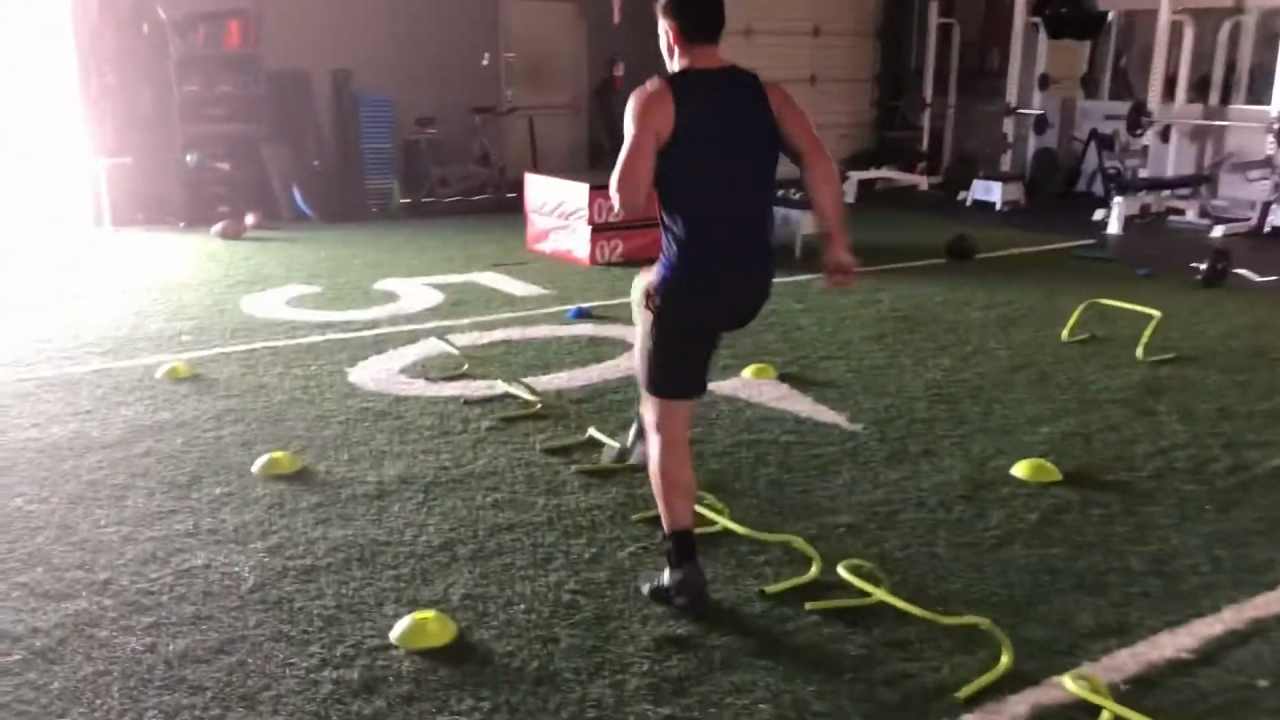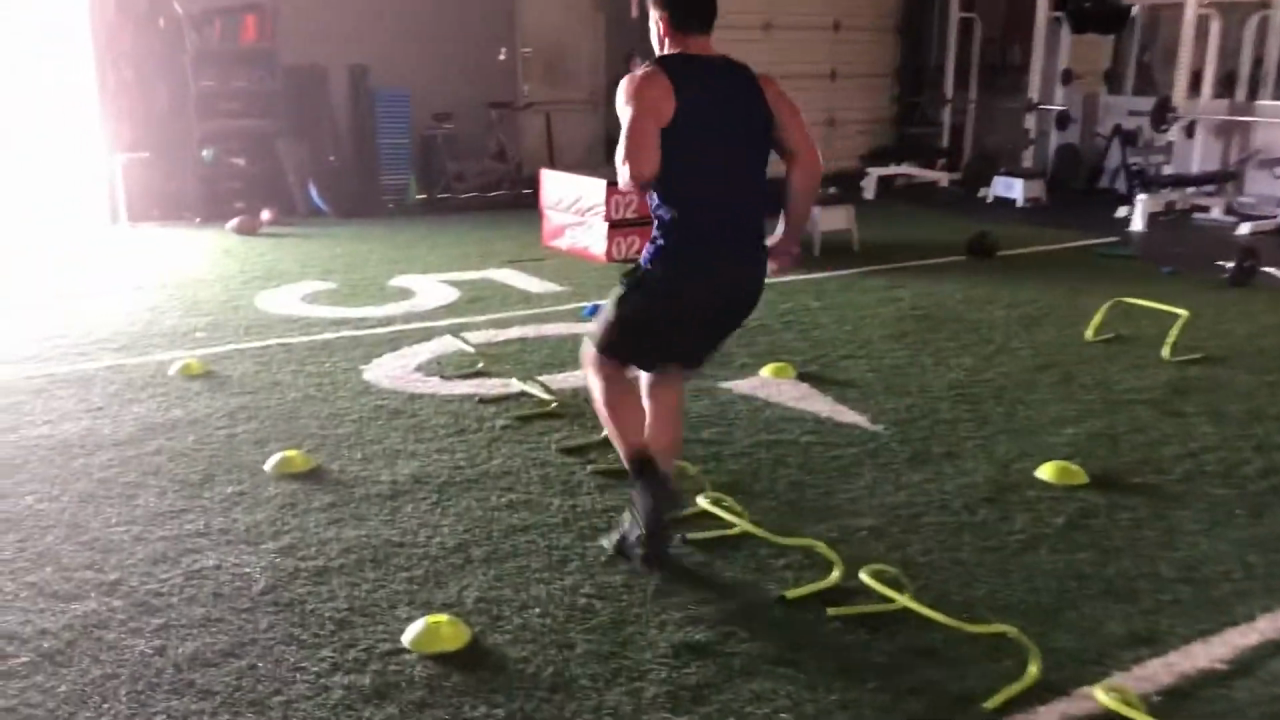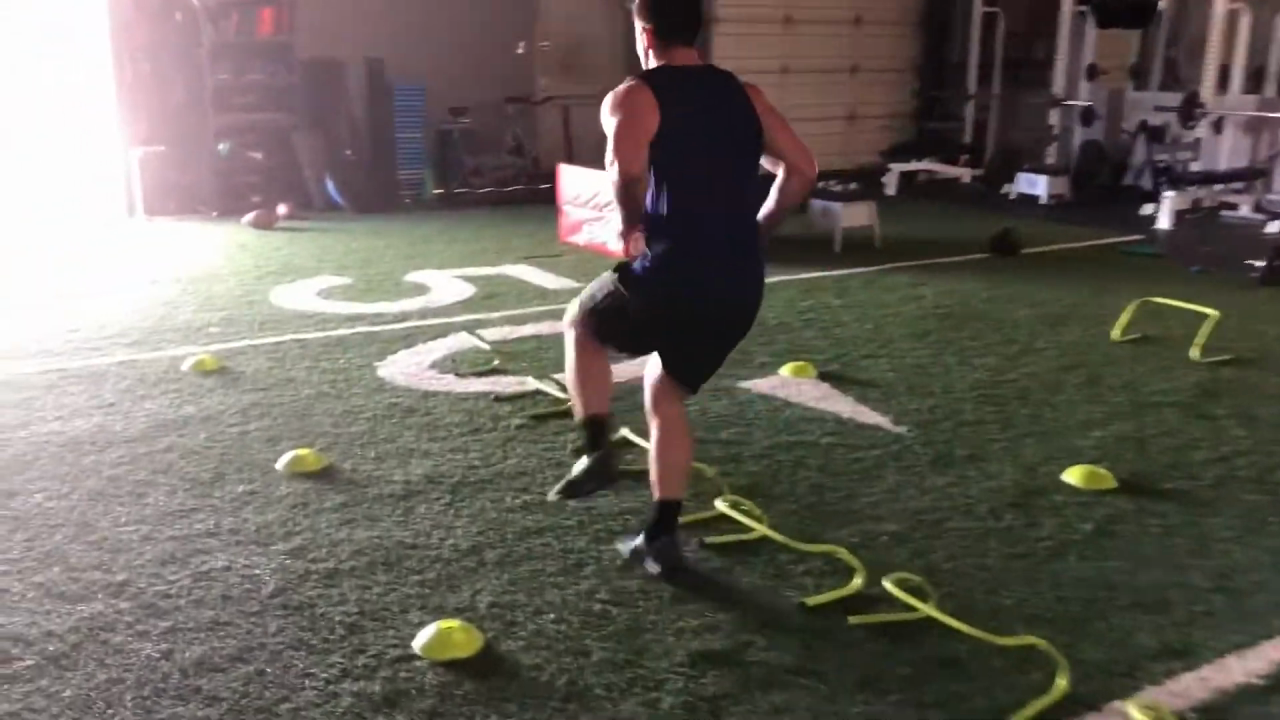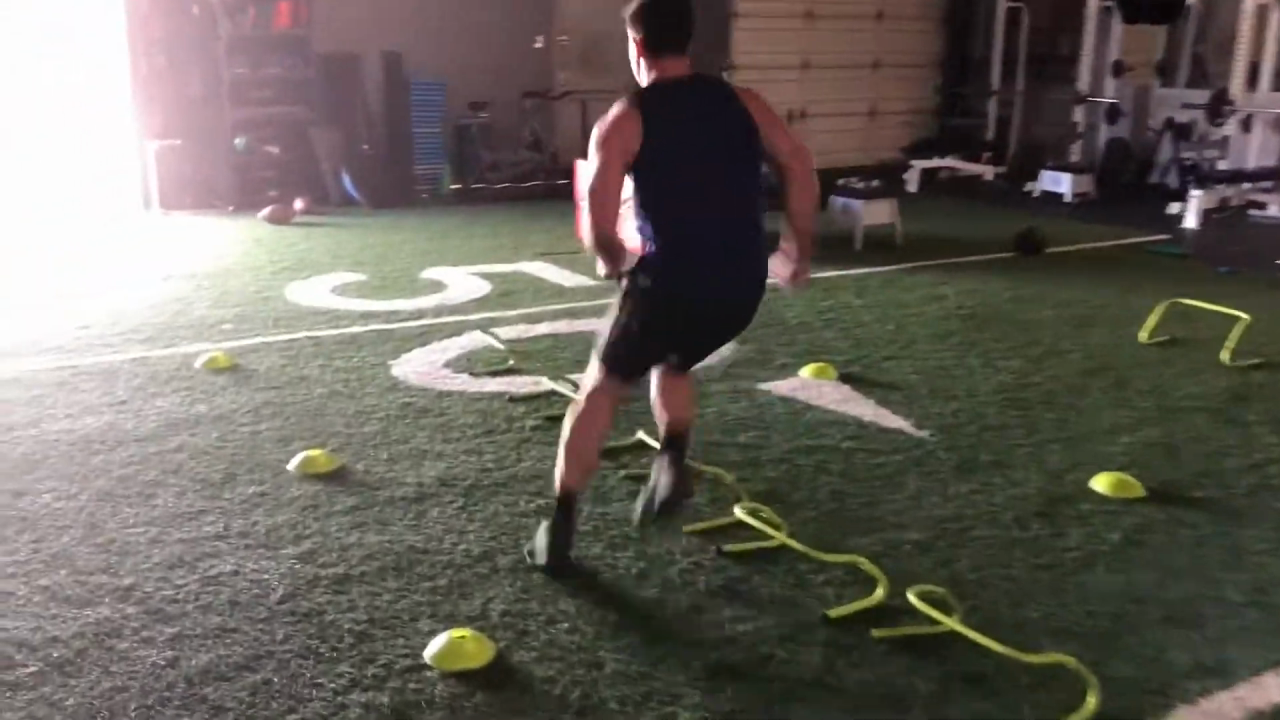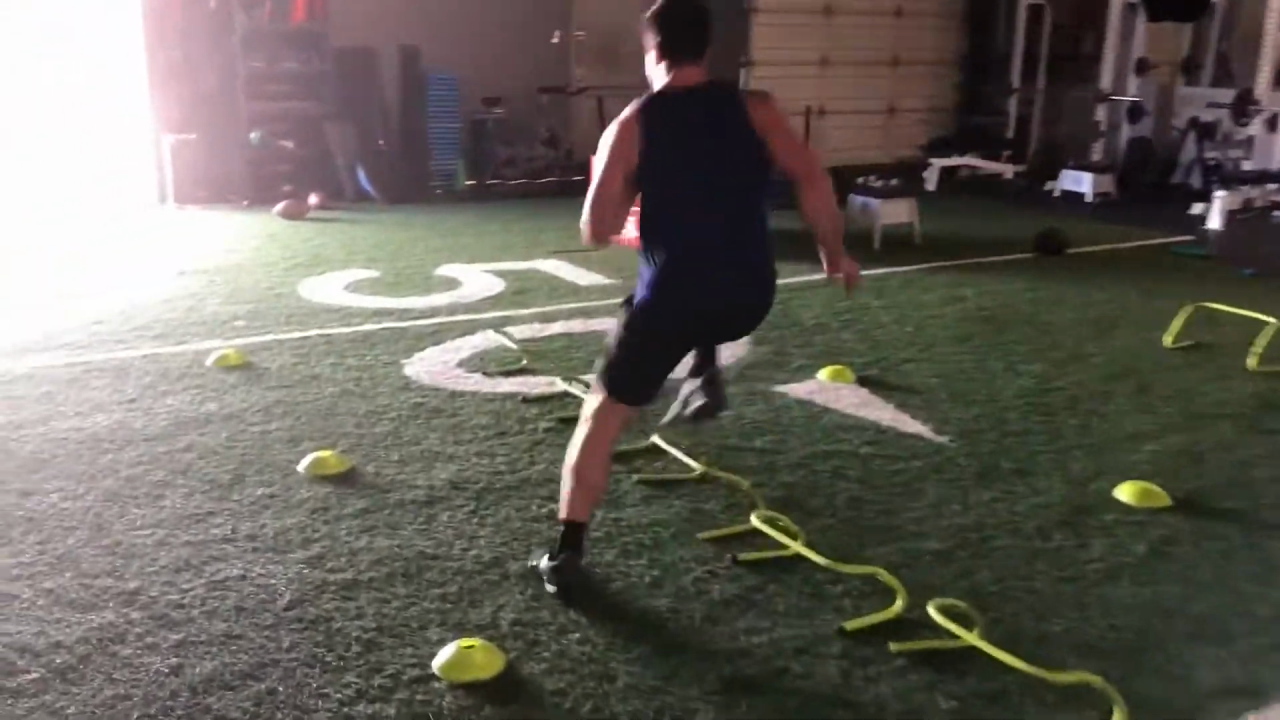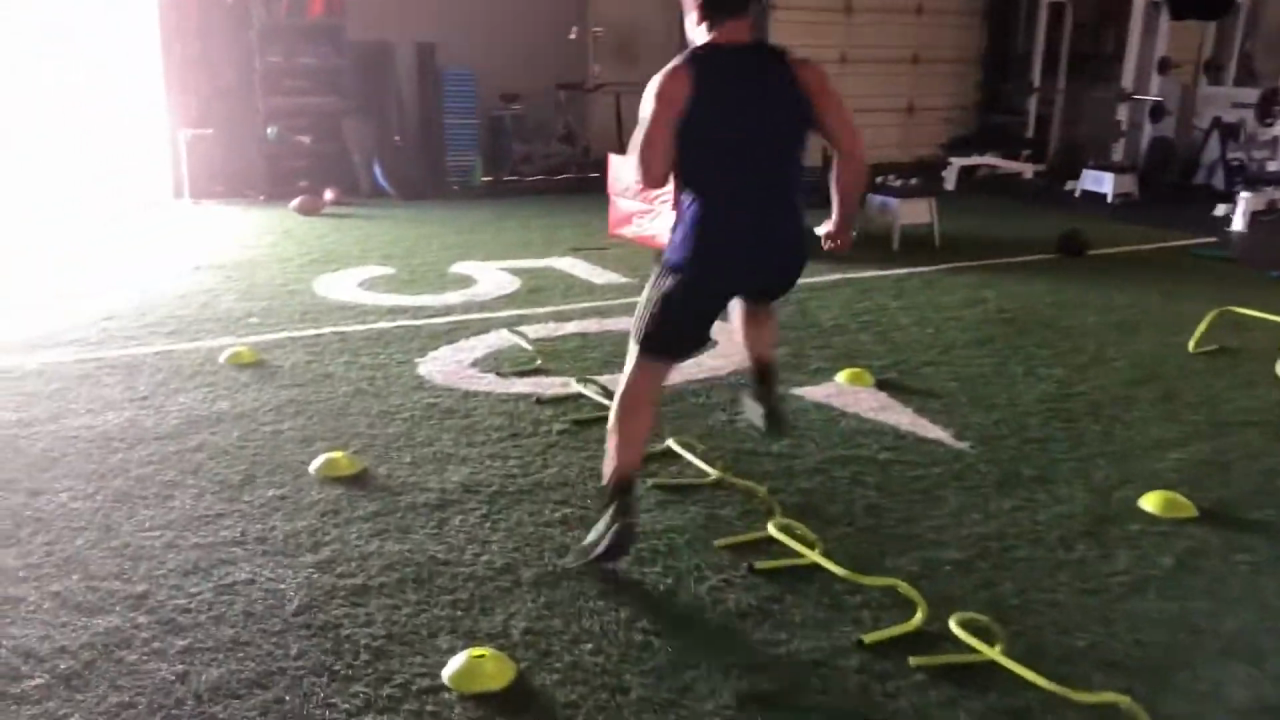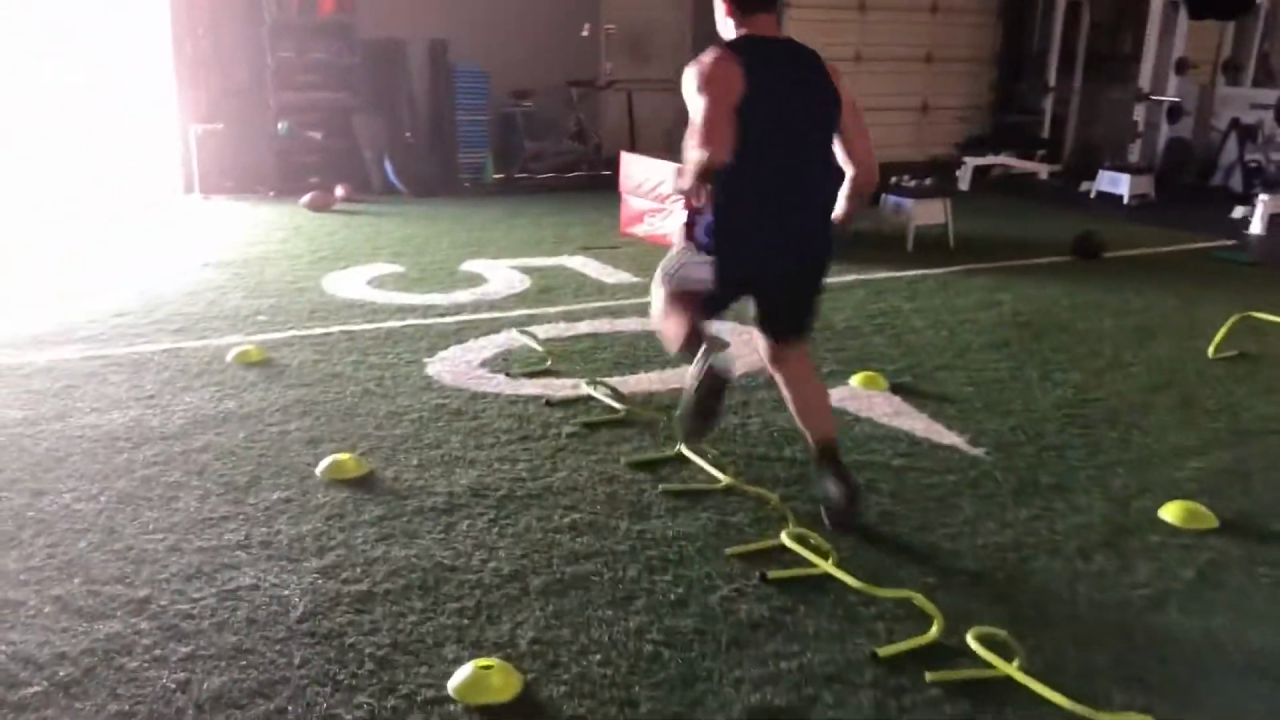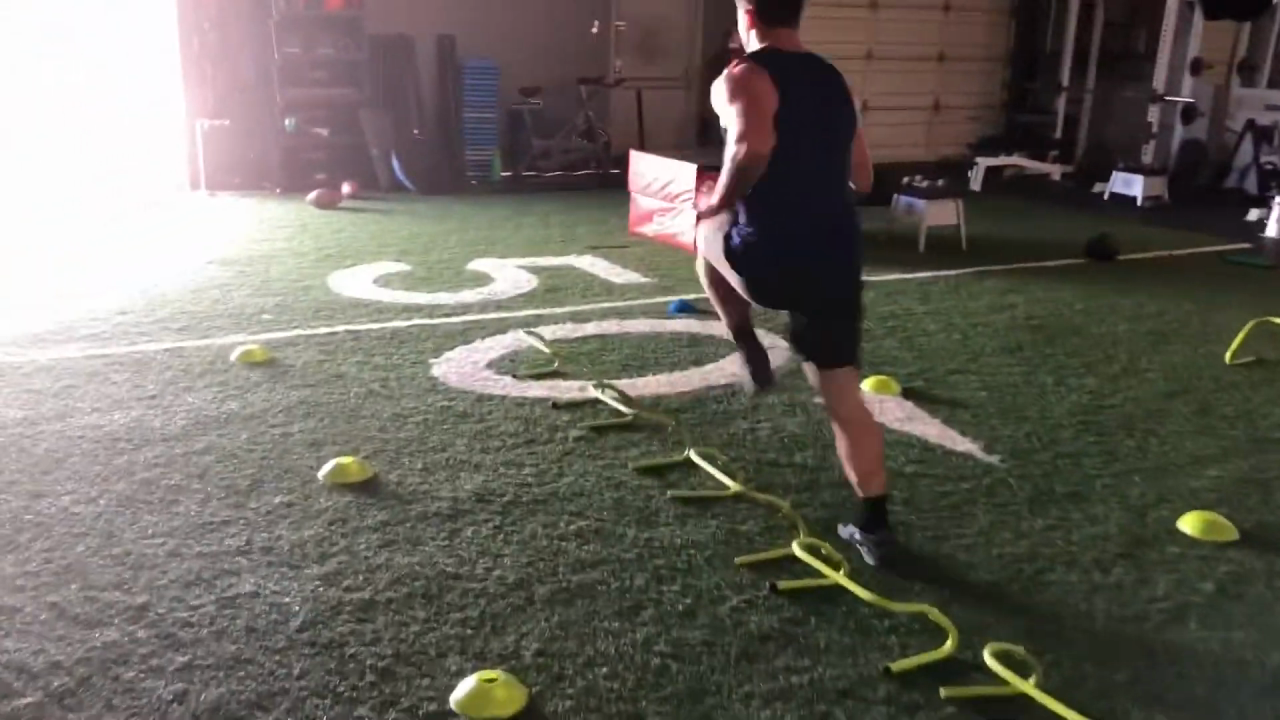
dt=0.1s
person 1, frame 1
left shoulder: (656, 99)
right shoulder: (767, 95)
left elbow: (627, 198)
right elbow: (822, 169)
left wrist: (646, 199)
right wrist: (837, 248)
left hip: (693, 280)
right hip: (753, 280)
left knee: (666, 421)
right knee: (648, 293)
left ankle: (682, 571)
right ankle: (657, 427)
person 1, frame 2
left shoulder: (646, 84)
right shoulder: (759, 86)
left elbow: (639, 170)
right elbow: (806, 163)
left wrist: (644, 174)
right wrist: (789, 237)
left hip: (681, 269)
right hip: (743, 277)
left knee: (601, 362)
right knee: (662, 383)
left ankle: (648, 491)
right ankle: (650, 522)
person 1, frame 3
left shoulder: (632, 99)
right shoulder: (744, 95)
left elbow: (629, 174)
right elbow: (801, 170)
left wrist: (635, 229)
left hip: (673, 279)
right hip: (741, 289)
left knee: (584, 324)
right knee: (665, 395)
left ankle: (597, 454)
right ankle: (662, 535)
person 1, frame 4
left shoulder: (622, 121)
right shoulder: (742, 101)
left elbow: (599, 215)
right elbow: (800, 171)
left wrist: (613, 259)
right wrist: (799, 247)
left hip: (671, 286)
right hip: (742, 287)
left knee: (598, 397)
right knee: (671, 364)
left ankle: (559, 532)
right ankle: (674, 461)
person 1, frame 5
left shoulder: (631, 126)
right shoulder: (754, 110)
left elbow: (598, 231)
right elbow: (811, 179)
right wrist: (836, 254)
left hip: (668, 296)
right hip: (748, 293)
left knee: (602, 420)
left ankle: (566, 554)
right ankle: (706, 379)
person 1, frame 6
left shoulder: (675, 79)
right shoulder: (799, 74)
left elbow: (649, 173)
right elbow: (851, 151)
right wrist: (842, 221)
left hip: (705, 251)
right hip: (782, 255)
left knee: (641, 378)
left ankle: (619, 515)
right ankle: (764, 390)
person 1, frame 7
left shoulder: (714, 66)
right shoulder: (821, 72)
left elbow: (710, 151)
right elbow: (863, 166)
left wrist: (694, 192)
right wrist: (833, 220)
left hip: (733, 245)
right hip: (804, 247)
left knee: (670, 300)
right knee: (789, 357)
left ankle: (703, 369)
right ankle: (835, 478)
person 1, frame 8
left shoulder: (743, 78)
right shoulder: (834, 82)
left elbow: (753, 145)
right elbow: (858, 176)
left wrist: (721, 197)
left hip: (767, 257)
right hip: (836, 260)
left knee: (709, 233)
right knee: (842, 397)
left ankle: (751, 350)
right ankle: (874, 525)
